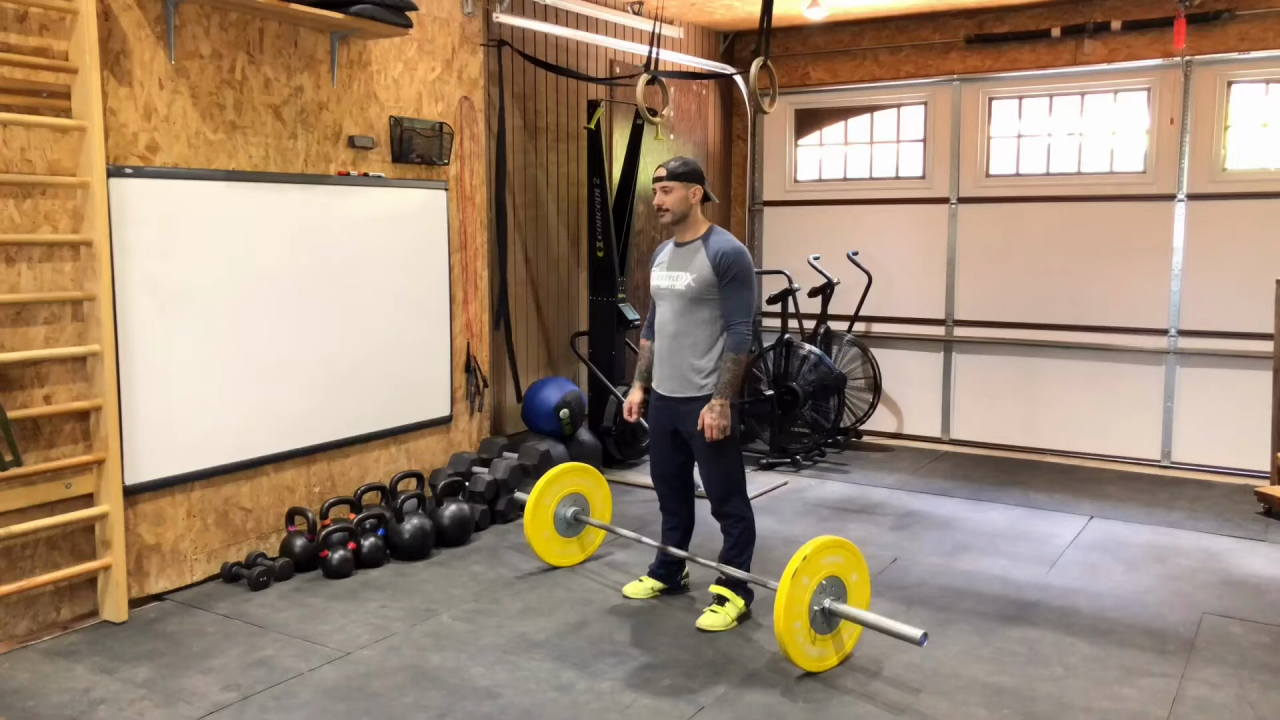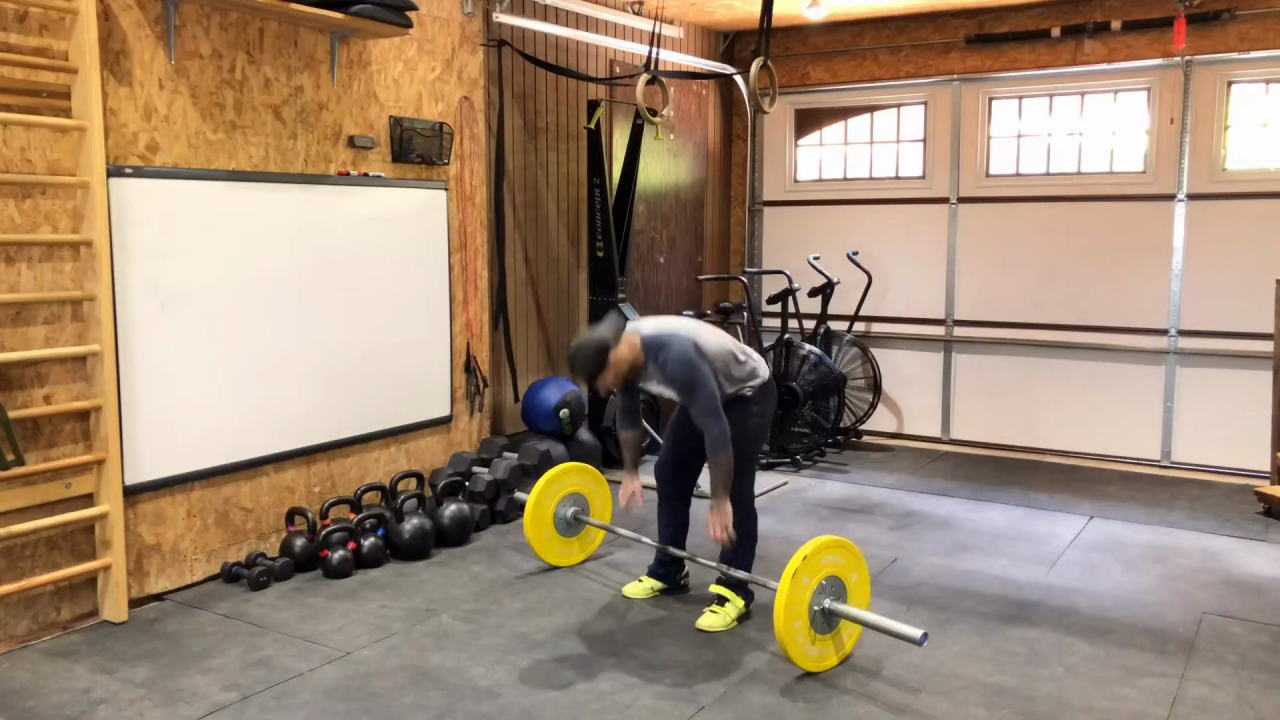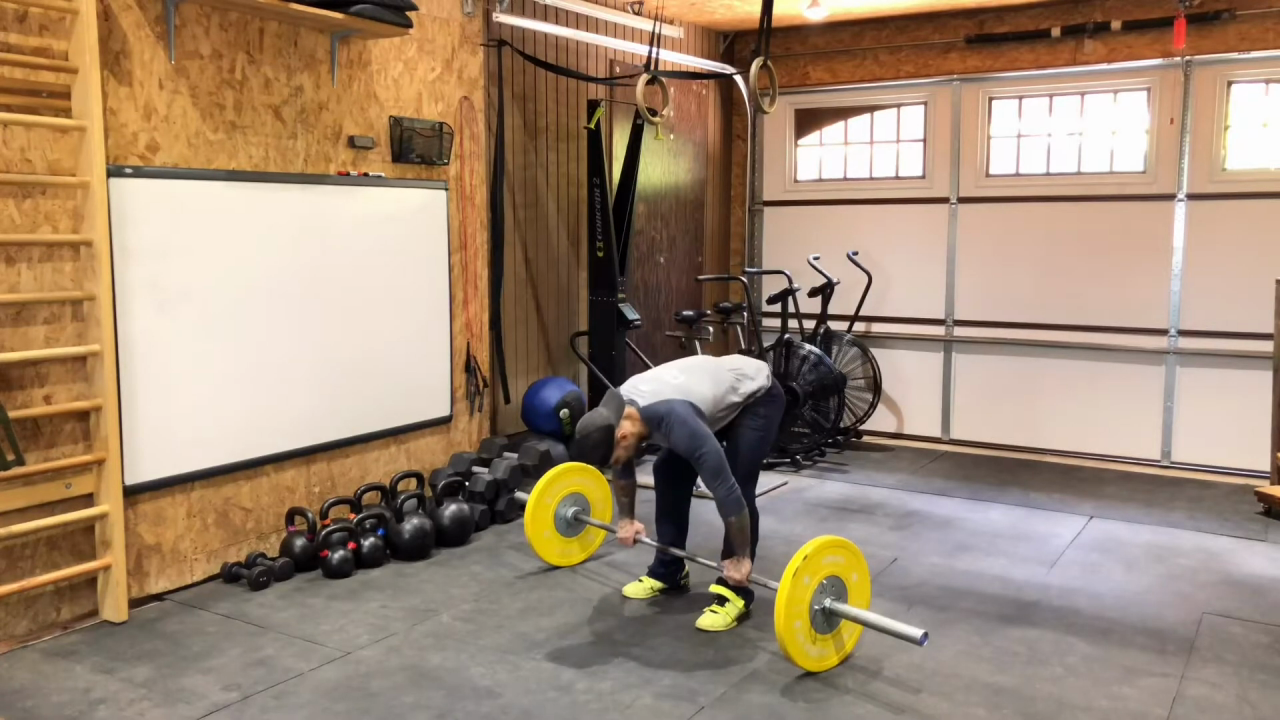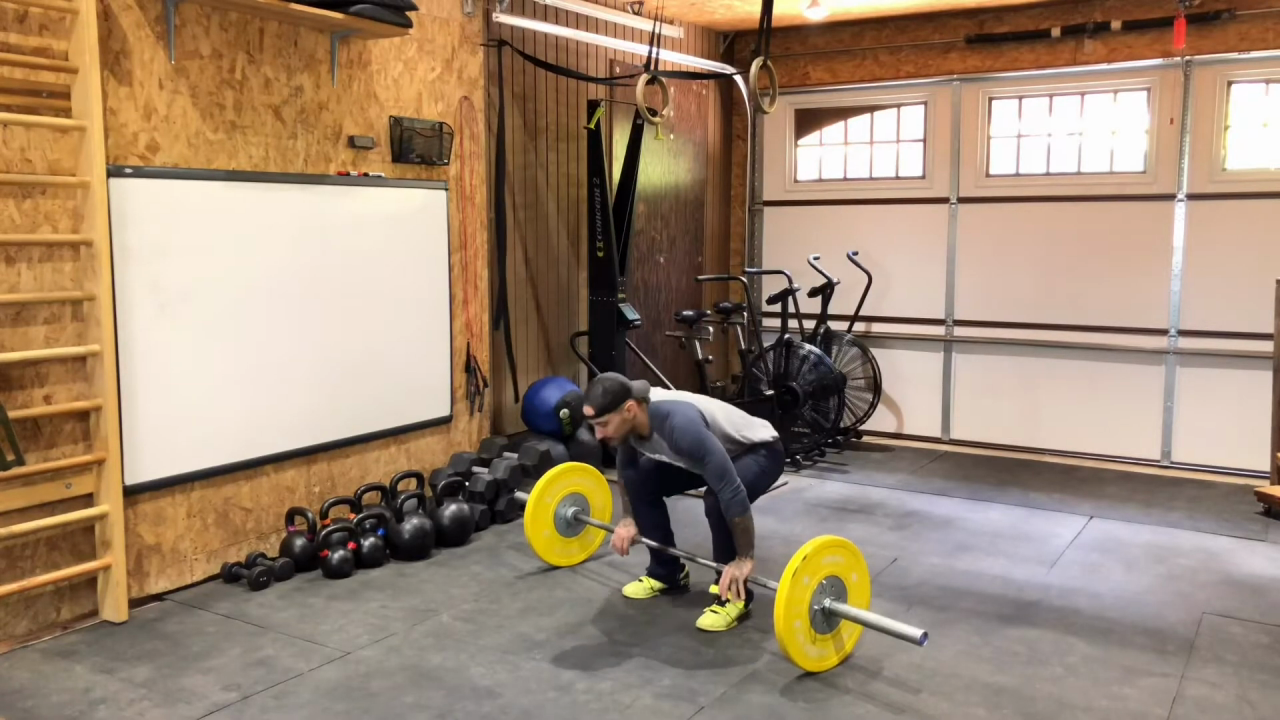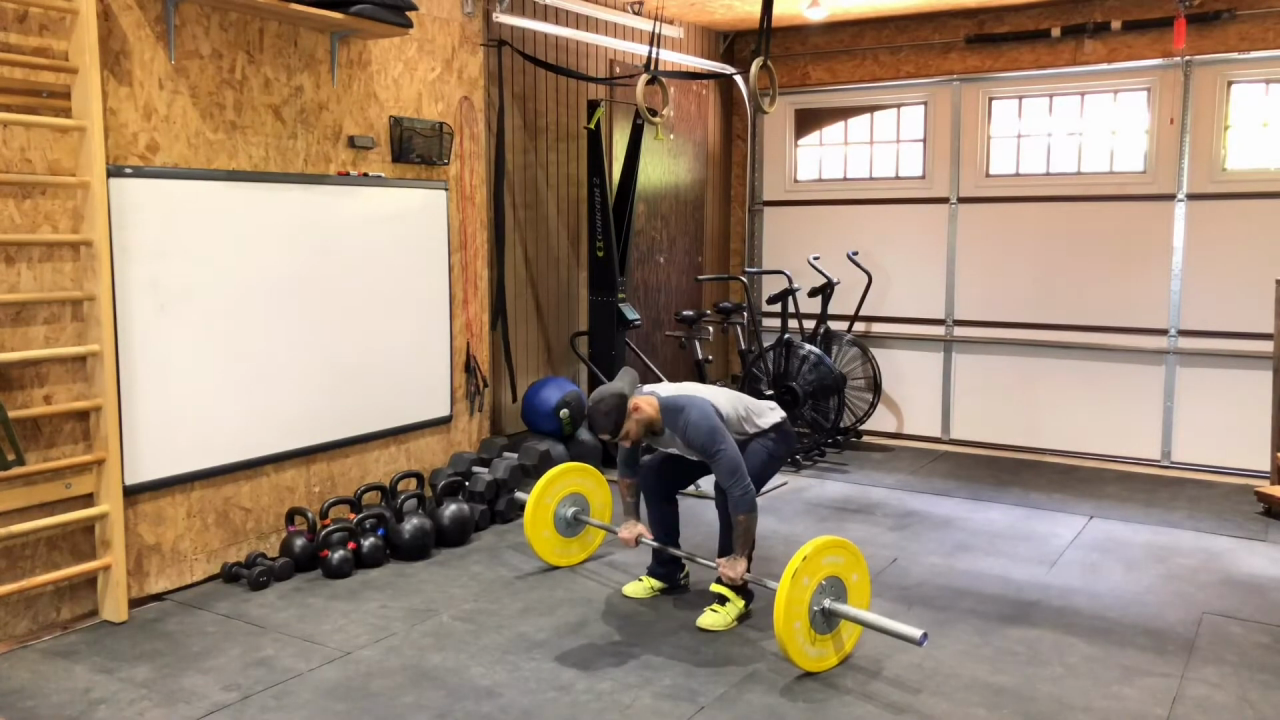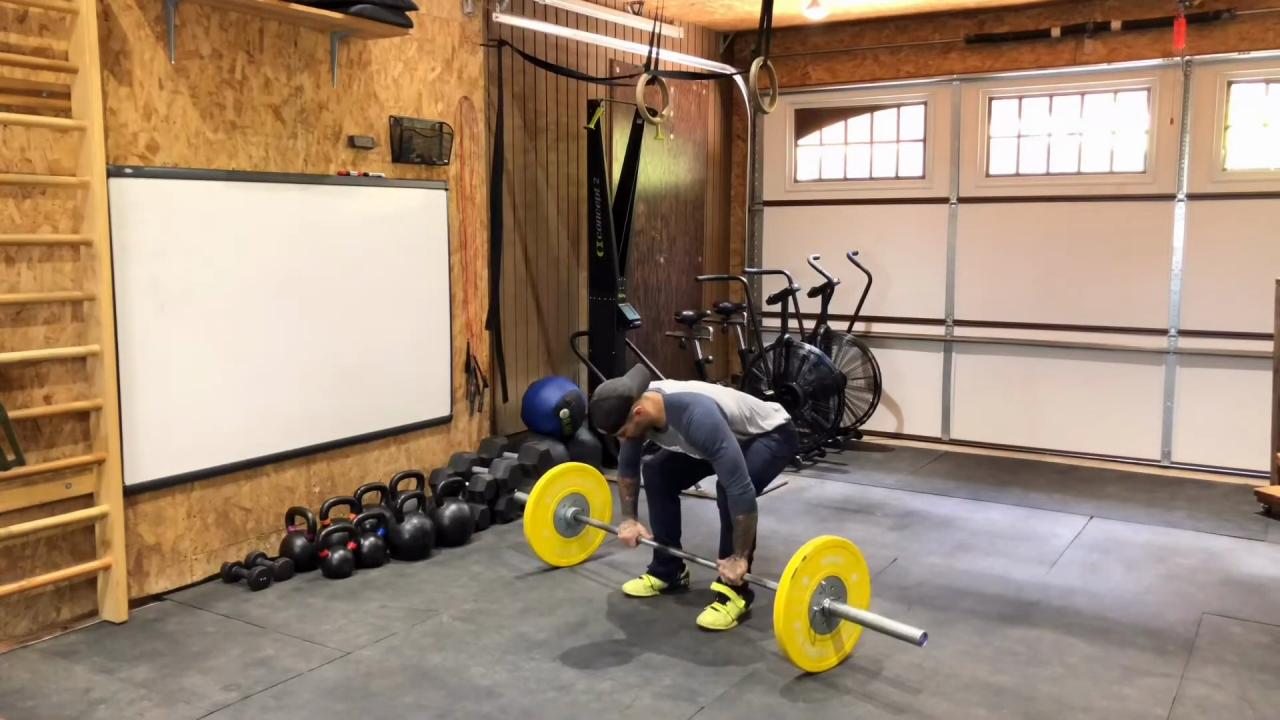
dt=0.7s
person 1, frame 1
left shoulder: (726, 253)
right shoulder: (661, 254)
left elbow: (739, 335)
left wrist: (721, 401)
right wrist: (640, 385)
left hip: (706, 402)
right hip: (664, 398)
left knee: (726, 499)
right knee: (670, 492)
left ankle: (735, 592)
right ankle: (669, 572)
person 1, frame 2
left shoulder: (676, 358)
right shoulder: (620, 354)
left elbow: (716, 429)
right elbow: (628, 416)
left wrist: (721, 504)
right wrist: (630, 473)
left hip: (746, 393)
right hip: (707, 389)
left knee: (736, 484)
right knee: (670, 472)
left ankle: (734, 592)
right ankle: (668, 573)
person 1, frame 3
left shoulder: (676, 421)
right shoulder: (616, 411)
left elbow: (724, 488)
right elbow: (622, 469)
left wrist: (741, 558)
right wrist: (626, 518)
left hip: (756, 398)
right hip: (718, 391)
left knee: (738, 484)
right knee: (668, 473)
left ankle: (734, 591)
right ankle: (669, 571)
person 1, frame 4
left shoulder: (680, 424)
right shoulder: (628, 419)
left elbow: (731, 492)
right elbow: (627, 467)
left wrist: (744, 559)
right wrist: (628, 518)
left hip: (759, 451)
left knee: (717, 501)
right knee: (639, 481)
left ankle: (733, 594)
right ankle: (668, 572)
person 1, frame 5
left shoulder: (694, 419)
right shoulder: (631, 414)
left elbow: (740, 489)
right elbow: (628, 467)
left wrist: (740, 557)
right wrist: (631, 518)
left hip: (768, 433)
right hip: (726, 436)
left knee: (726, 491)
right knee: (652, 475)
left ankle: (734, 591)
right ankle: (668, 571)
person 1, frame 6
left shoulder: (698, 417)
right shoulder: (637, 406)
left elbow: (741, 488)
right elbow: (628, 465)
left wrist: (740, 558)
right wrist: (629, 518)
left hip: (772, 434)
right hip: (730, 434)
left knee: (728, 489)
right knee: (657, 474)
left ankle: (735, 591)
right ankle: (669, 570)
